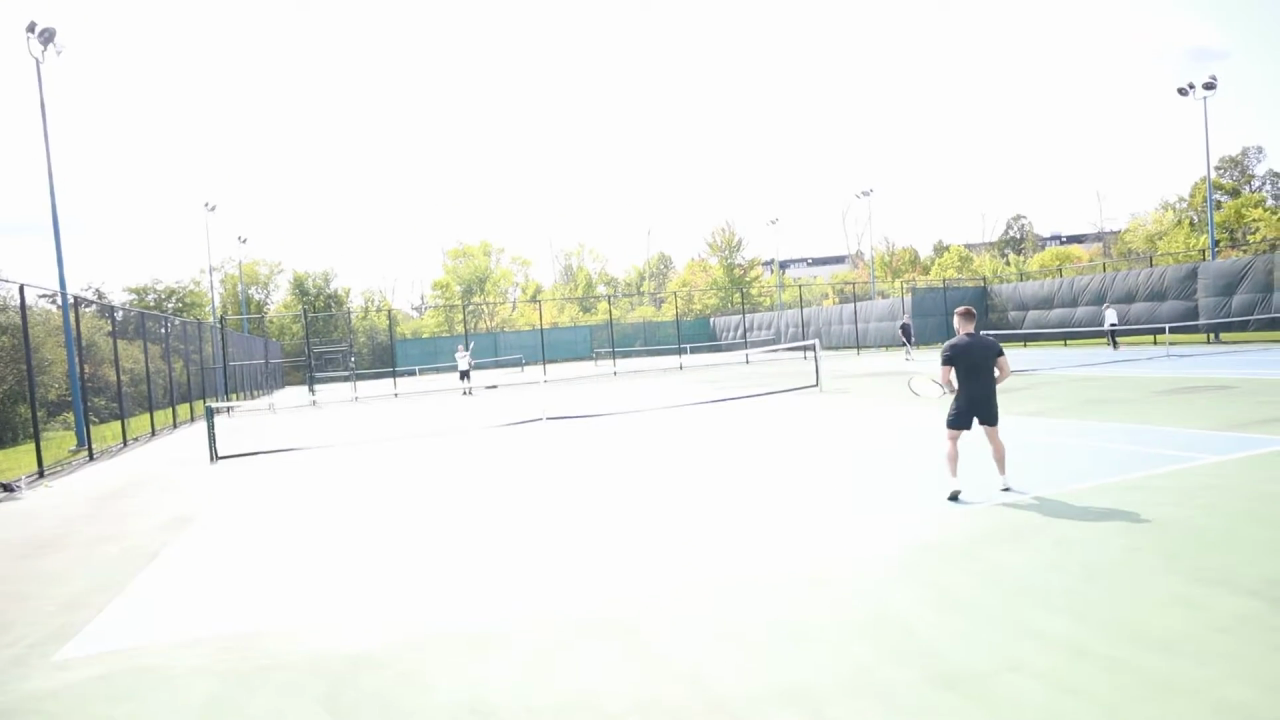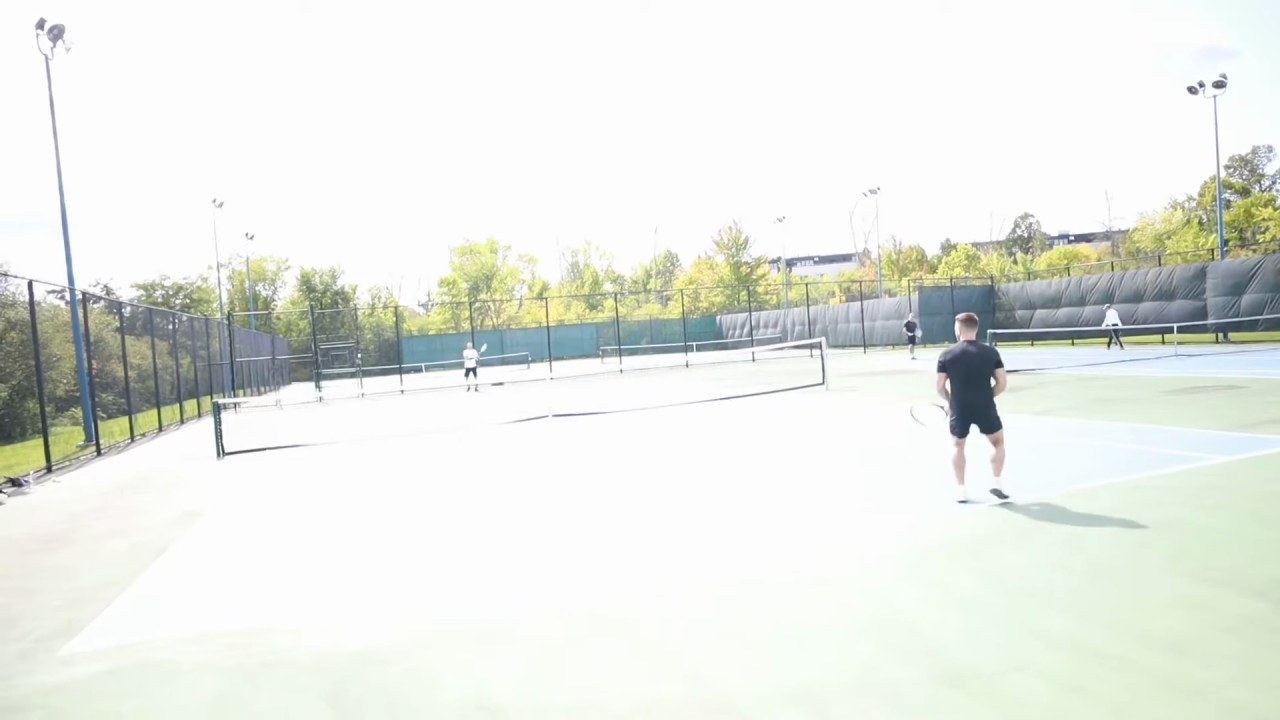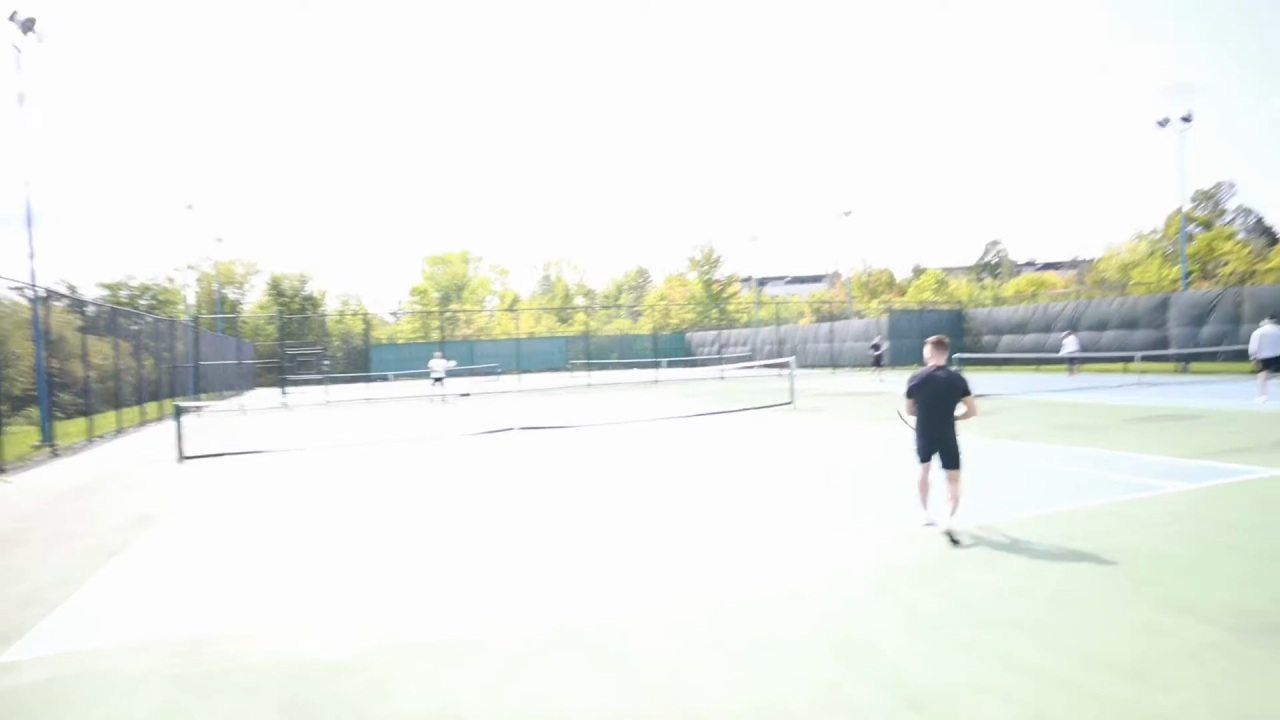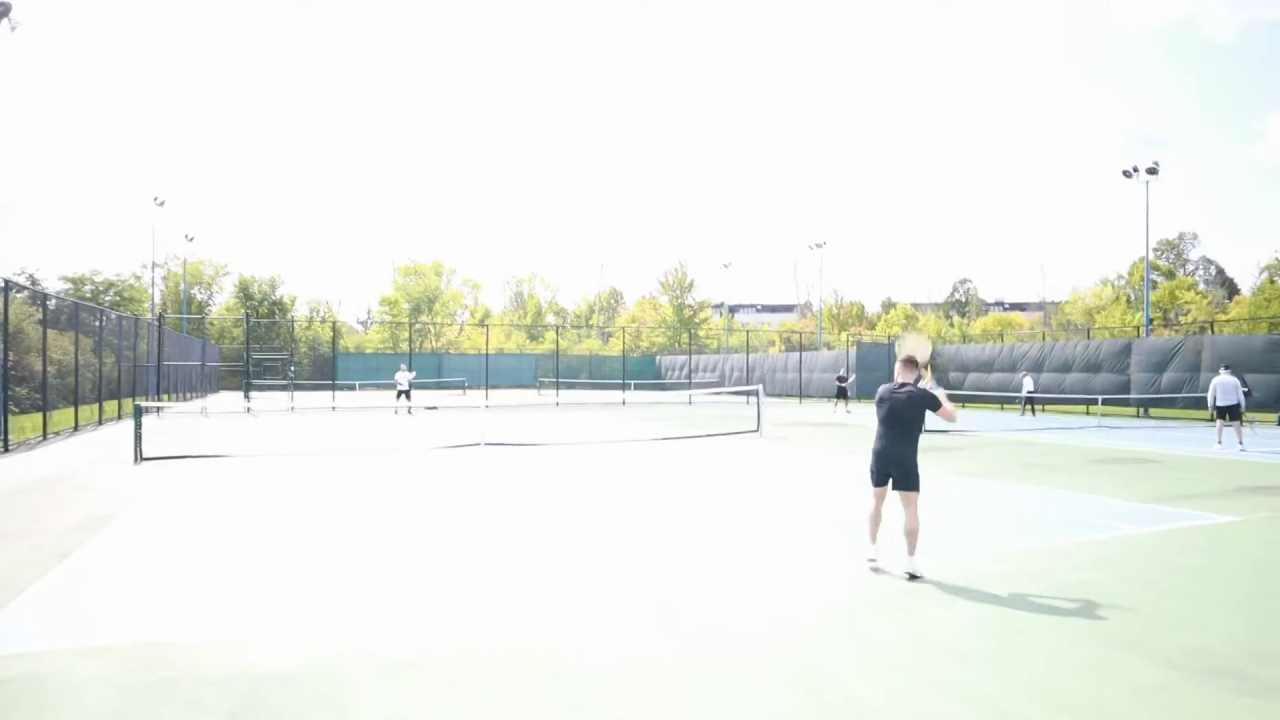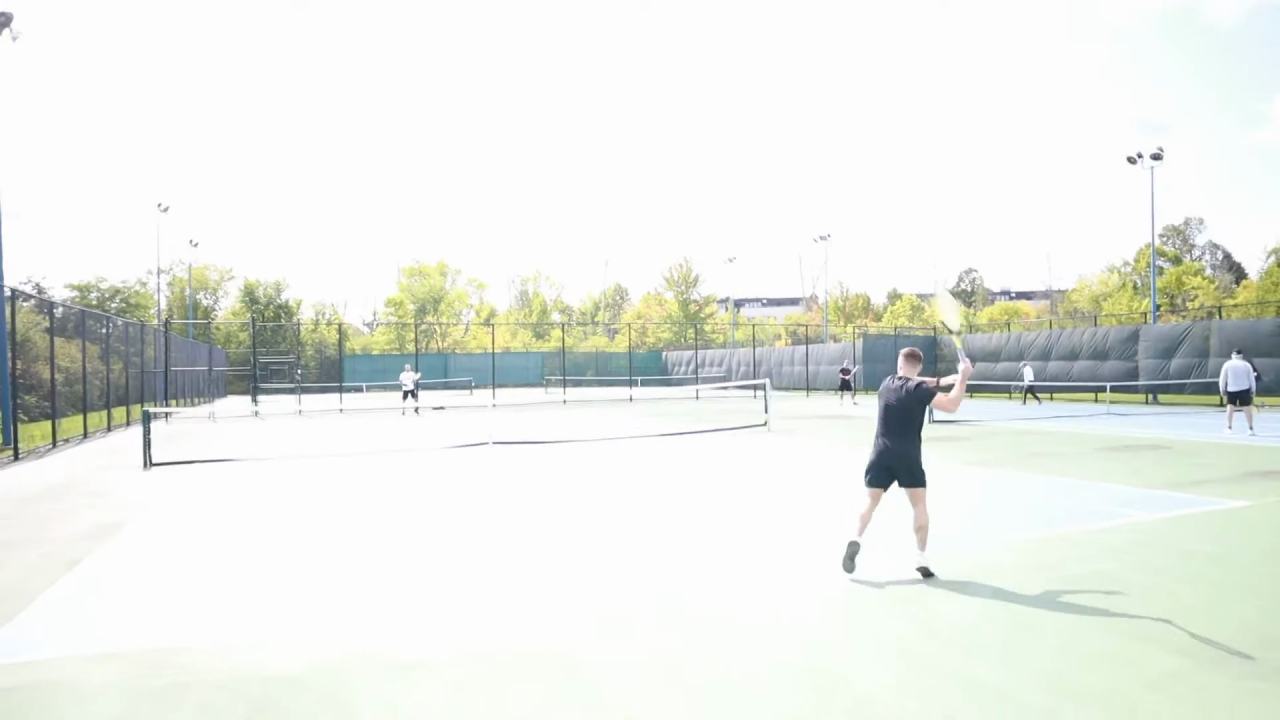
dt=0.2s
person 1, frame 1
left shoulder: (951, 346)
right shoulder: (991, 343)
left elbow: (944, 379)
right elbow: (1005, 372)
left wrist: (952, 389)
left hip: (964, 400)
right hip: (988, 398)
left knee: (951, 440)
right knee: (994, 438)
left ankle: (954, 483)
right ankle: (1003, 479)
person 1, frame 2
left shoulder: (947, 354)
right shoulder: (991, 352)
left elbow: (940, 387)
right elbow: (1002, 384)
left wrist: (950, 401)
right wrist: (986, 397)
left hip: (959, 409)
right hip: (985, 408)
left knee: (958, 446)
right knee: (998, 443)
left ankle: (961, 490)
right ankle: (996, 483)
person 1, frame 3
left shoulder: (915, 378)
right shoulder: (957, 379)
left elbow: (909, 410)
right elbow: (972, 411)
left hip: (924, 435)
right hip: (946, 436)
left knee: (924, 469)
right knee: (953, 482)
left ankle: (926, 514)
right ankle: (948, 521)
person 1, frame 4
left shoulder: (883, 391)
right shoulder: (923, 396)
right elbow: (952, 417)
right wrist: (941, 396)
left hip: (880, 455)
right hip: (905, 458)
left knee: (877, 502)
right knee: (910, 509)
left ankle: (873, 550)
right ankle: (911, 563)
person 1, frame 5
left shoulder: (888, 383)
right shoulder: (919, 389)
right elbow: (950, 406)
left wrist: (943, 380)
right wrist: (963, 377)
left hip: (881, 454)
right hip: (908, 456)
left knee: (871, 503)
right knee: (919, 506)
left ankle: (856, 540)
right ankle: (921, 558)
